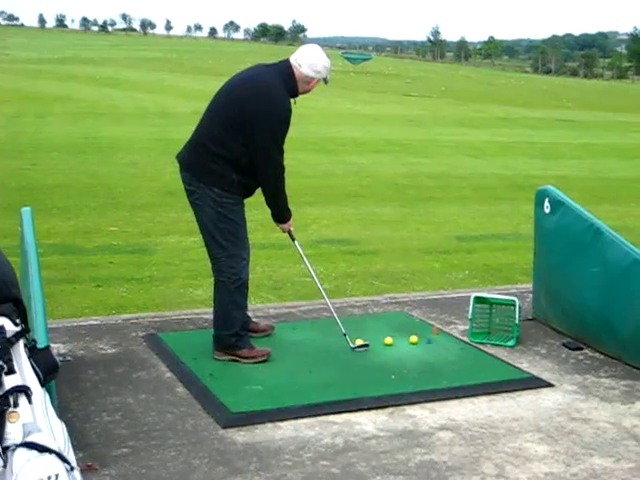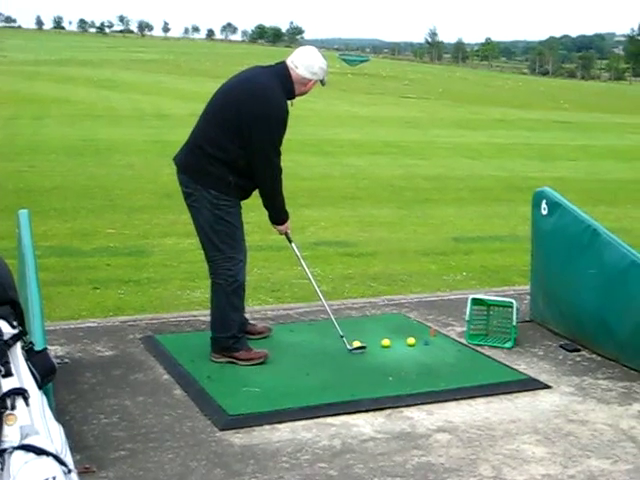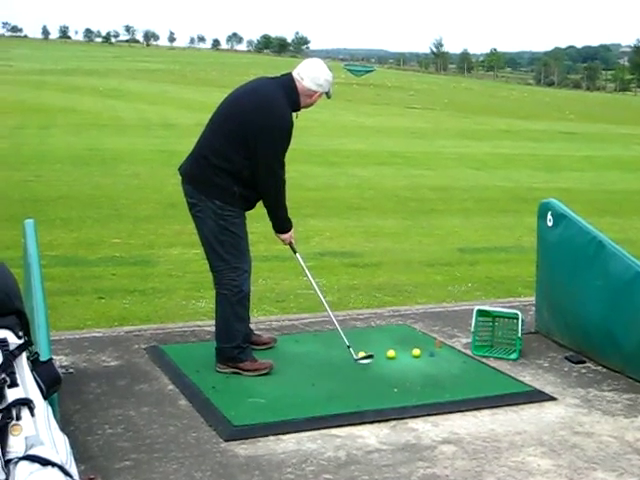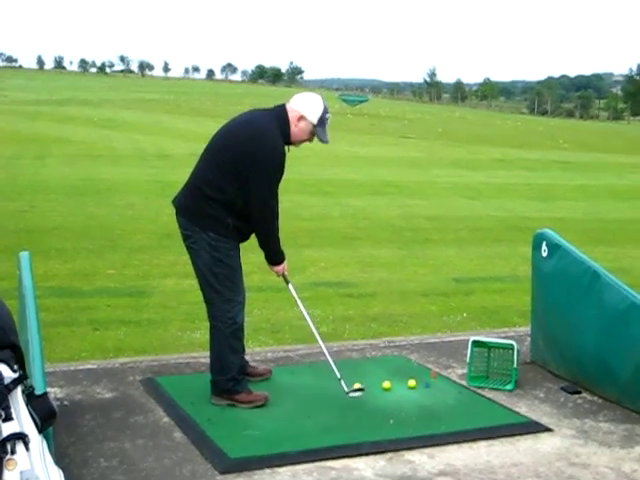
dt=0.3s
person 1, frame 1
left shoulder: (264, 77)
right shoulder: (272, 99)
right elbow: (269, 162)
right wrist: (282, 213)
left hip: (208, 170)
right hip: (213, 179)
left knee: (234, 255)
right knee: (232, 260)
left ankle: (237, 320)
right ankle: (229, 341)
person 1, frame 2
left shoulder: (261, 79)
right shoulder: (270, 102)
right elbow: (267, 164)
right wrist: (279, 215)
left hip: (205, 172)
right hip: (210, 181)
left knee: (231, 258)
right knee: (229, 262)
left ankle: (234, 322)
right ankle: (226, 343)
person 1, frame 3
left shoulder: (267, 90)
right shoulder: (275, 112)
right elbow: (270, 174)
right wrist: (282, 224)
left hip: (211, 183)
right hip: (215, 192)
left knee: (236, 268)
right knee: (233, 273)
left ankle: (239, 333)
right ankle: (231, 354)
person 1, frame 4
left shoulder: (261, 123)
right shoulder: (267, 143)
right elbow: (263, 205)
left wrist: (272, 252)
right wrist: (275, 256)
left hip: (206, 215)
right hip: (209, 223)
left knee: (230, 299)
right knee: (227, 304)
left ankle: (235, 364)
right ankle: (227, 386)
